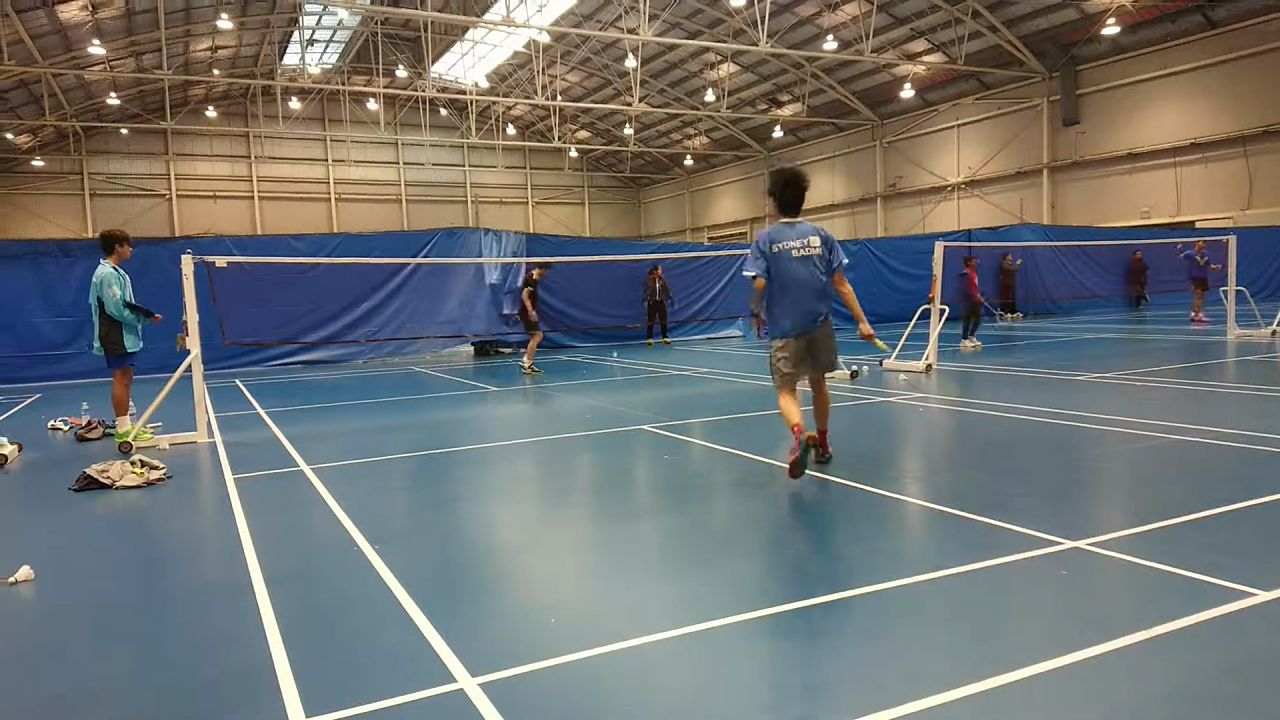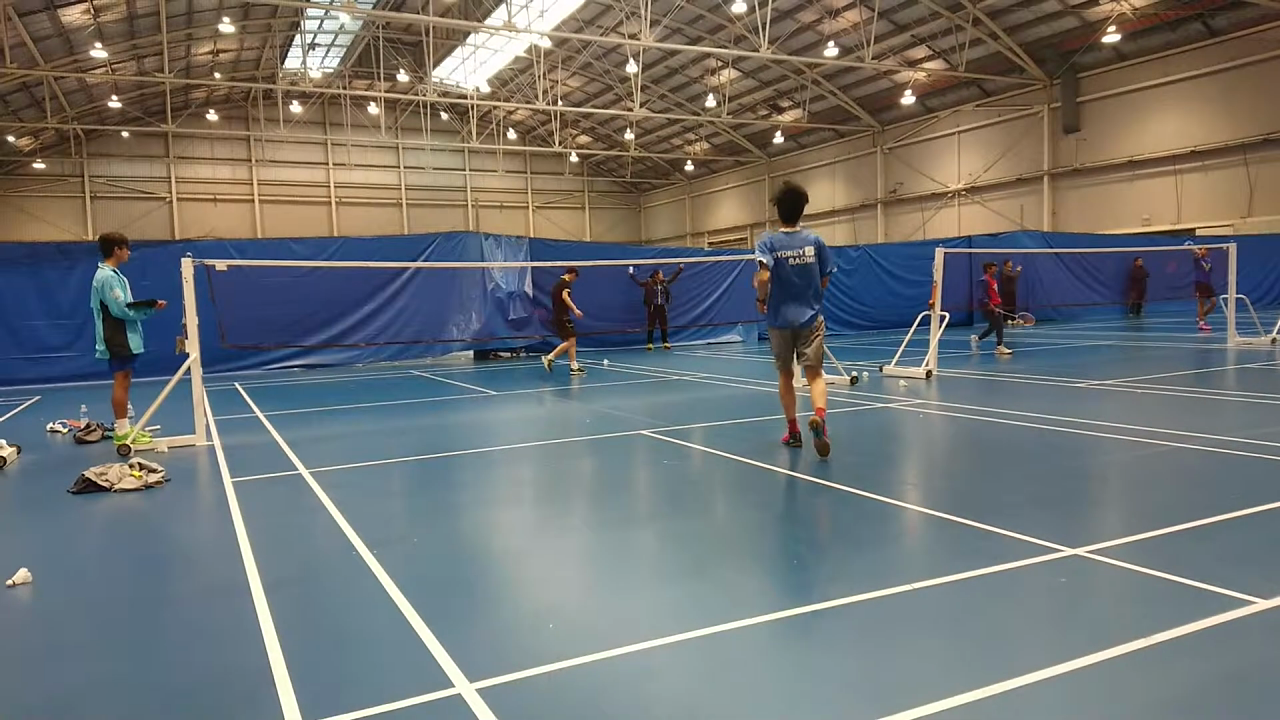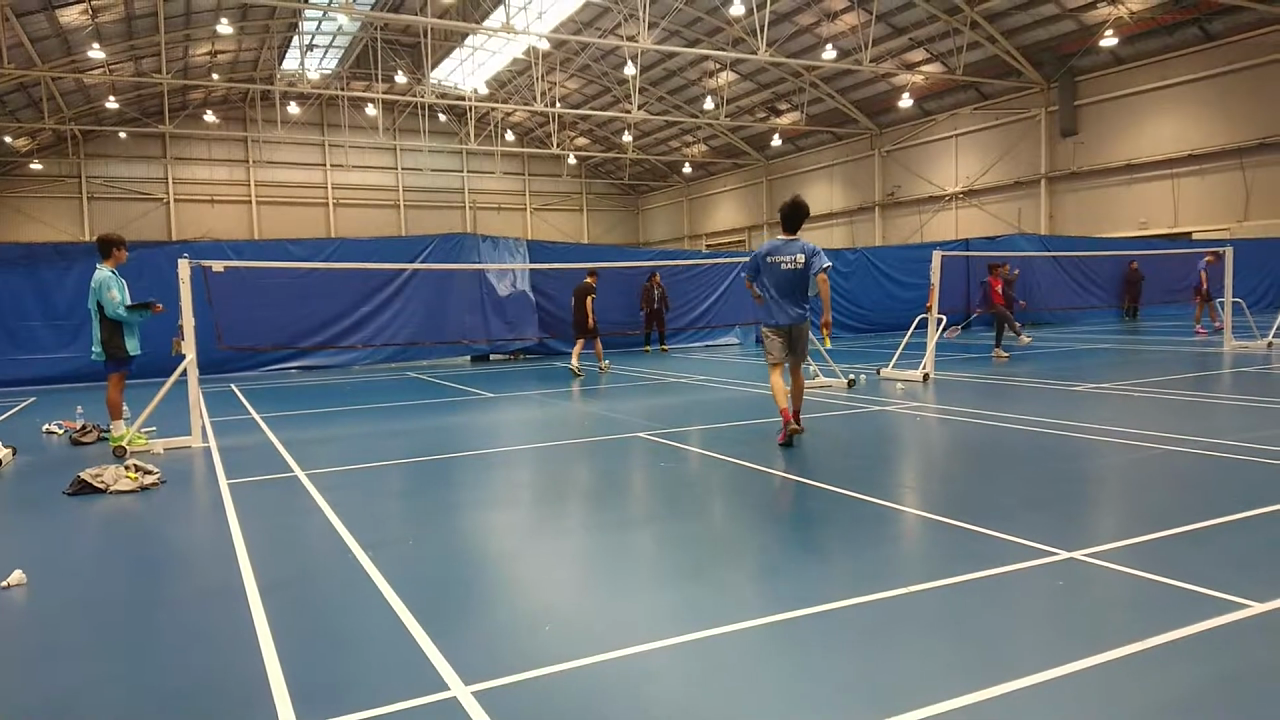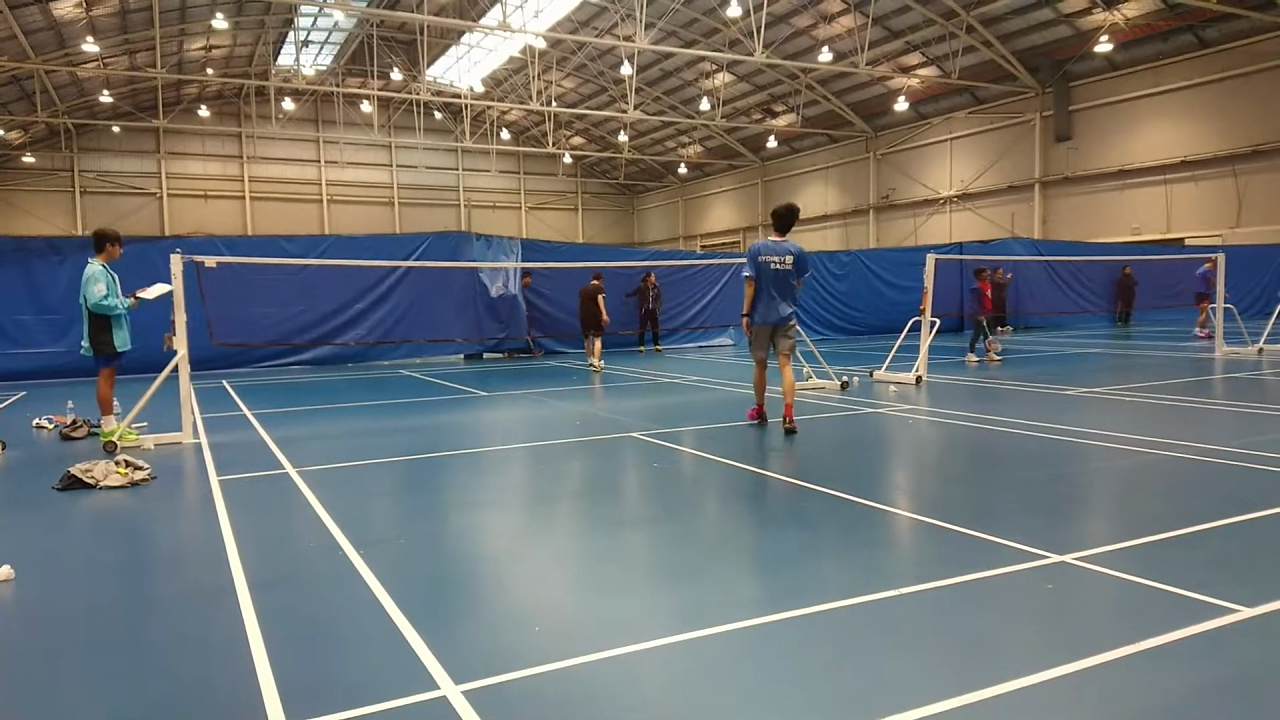
dt=0.4s
person 1, frame 1
left shoulder: (765, 238)
right shoulder: (821, 235)
left elbow: (760, 284)
right elbow: (840, 283)
left wrist: (757, 310)
right wrist: (861, 322)
left hip: (785, 327)
right hip: (819, 323)
left knee: (786, 392)
right knee: (818, 384)
left ankle: (800, 435)
right ankle: (822, 446)
person 1, frame 2
left shoulder: (767, 242)
right shoulder: (816, 242)
left elbow: (763, 278)
right elbow: (825, 281)
left wrist: (761, 300)
left hip: (780, 320)
right hip: (810, 319)
left knee: (785, 374)
right knee: (815, 376)
left ankle: (793, 430)
right ankle: (819, 418)
person 1, frame 3
left shoulder: (764, 250)
right shoulder: (810, 250)
left elbow: (748, 283)
right elbow: (823, 279)
left wrist: (759, 292)
right wrist: (827, 314)
left hip: (773, 321)
right hip: (799, 320)
left knee: (777, 371)
right knee: (796, 369)
left ankle: (788, 420)
right ankle: (795, 419)
person 1, frame 4
left shoulder: (757, 249)
right shoulder: (797, 251)
left elbow: (750, 284)
left wrist: (745, 314)
left hip: (760, 316)
right hip: (786, 316)
left knee: (760, 364)
right knee: (785, 364)
left ankle: (759, 410)
right ankle: (788, 416)
person 2, frame 1
left shoulder: (115, 272)
right shoulder: (107, 274)
right elbow: (116, 309)
left wrist: (141, 312)
right wrist: (144, 317)
left hip: (124, 335)
right hip: (116, 337)
left knee: (126, 379)
right knee: (121, 380)
left ankle: (126, 424)
right ankle: (122, 429)
person 2, frame 2
left shoulder: (112, 274)
right shoulder: (107, 277)
right elbow: (121, 310)
left wrist: (146, 306)
right wrist: (150, 308)
left hip: (124, 338)
right hip: (118, 340)
left knee: (124, 382)
right knee: (121, 382)
left ankle: (124, 427)
right ankle: (122, 432)
person 2, frame 3
left shoulder: (109, 275)
right shoulder: (106, 278)
right elbow: (115, 311)
left wrist: (138, 308)
right wrist: (145, 311)
left hip: (121, 339)
right hip: (114, 341)
left knee: (119, 383)
right knee: (116, 384)
left ankle: (119, 429)
right ankle: (117, 433)
person 2, frame 4
left shoulder: (103, 270)
right shoulder: (96, 272)
right elbow: (97, 303)
left wrist: (130, 298)
right wrist: (125, 303)
left hip: (112, 334)
right hip: (104, 336)
left knee: (109, 378)
right knee: (106, 379)
left ankle: (110, 424)
right ankle: (108, 428)
